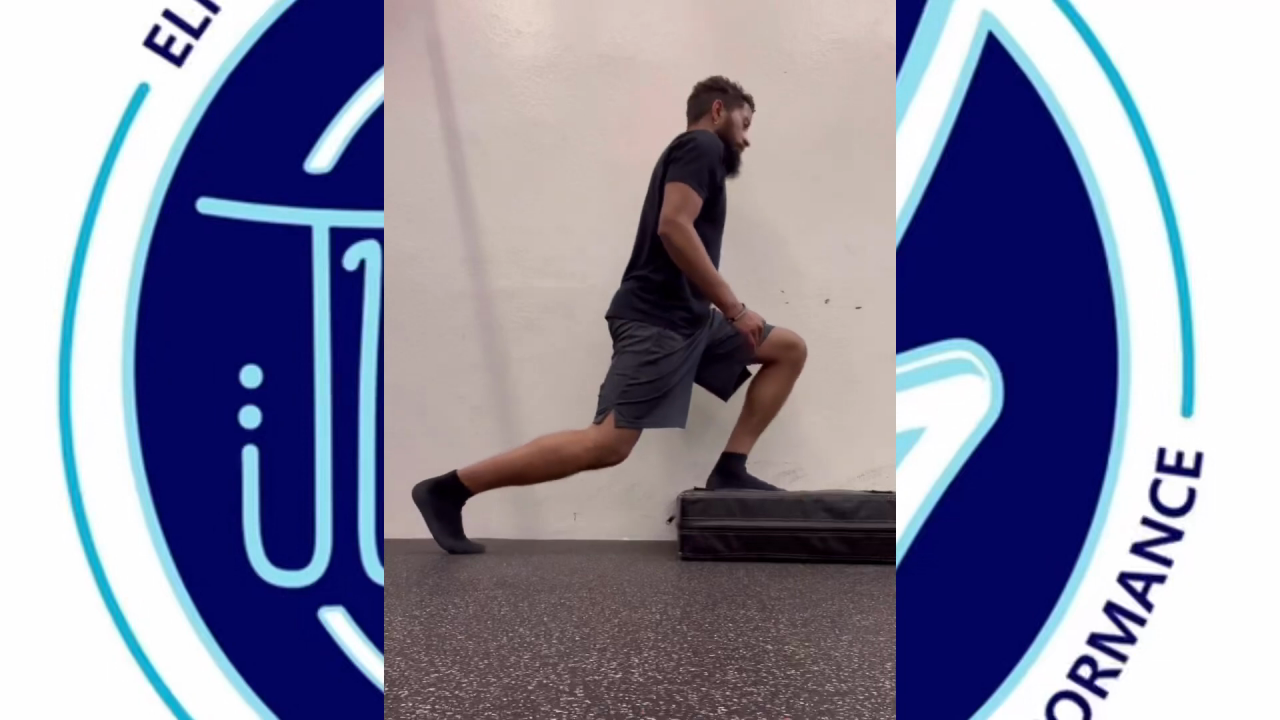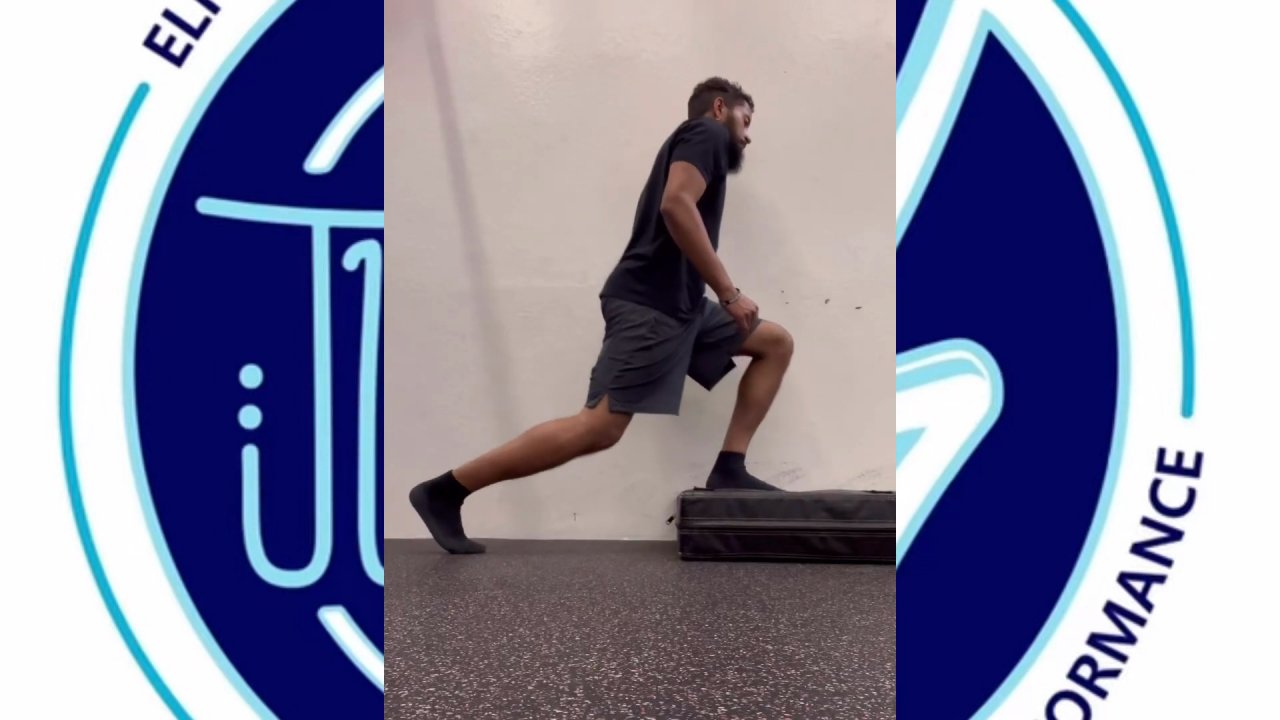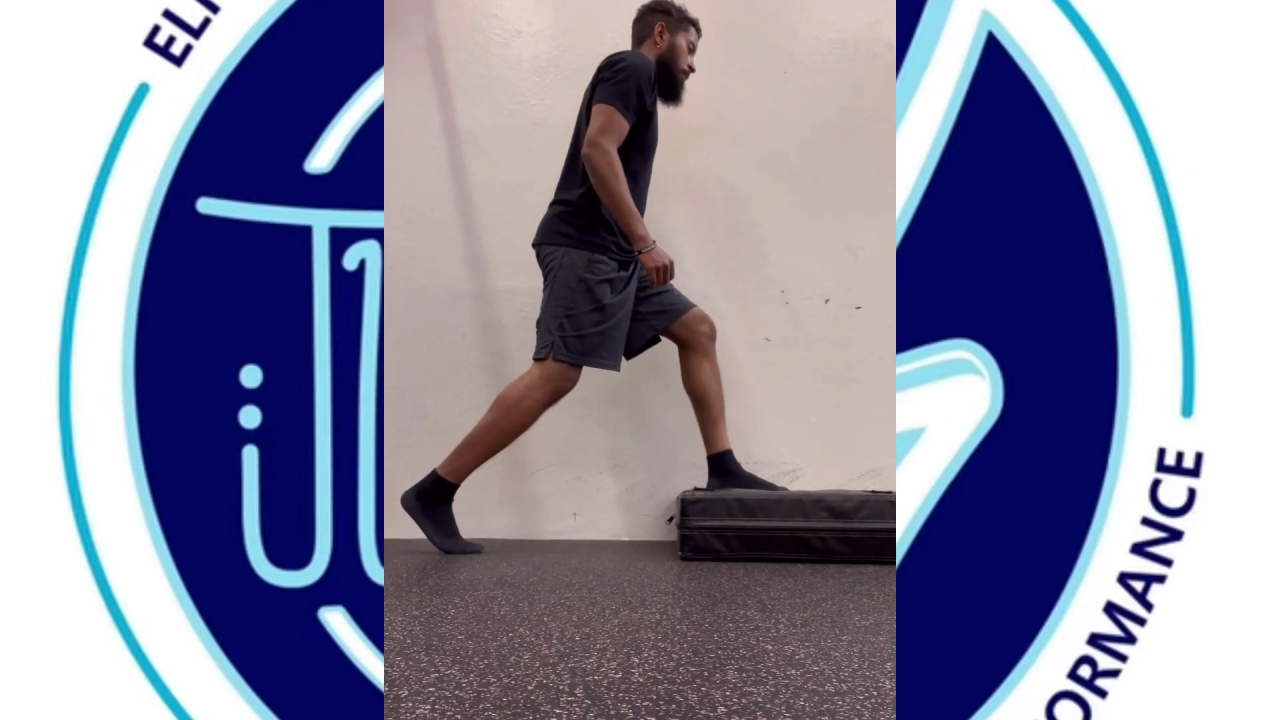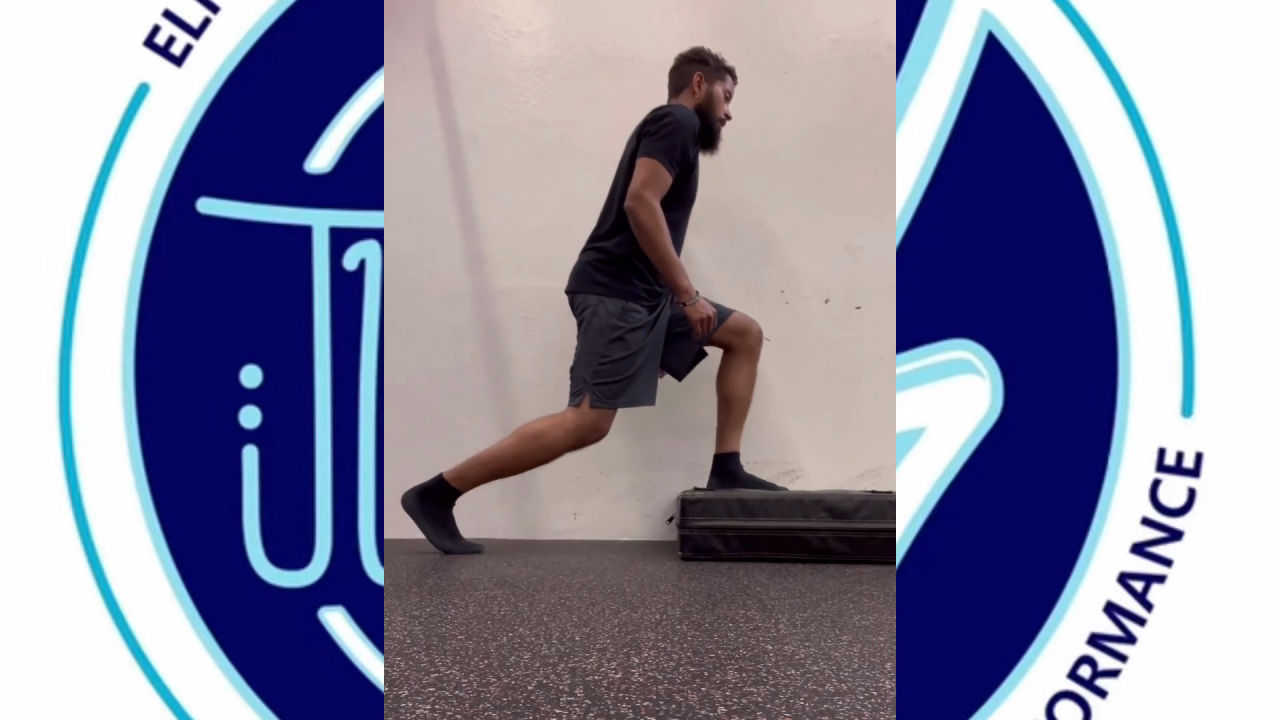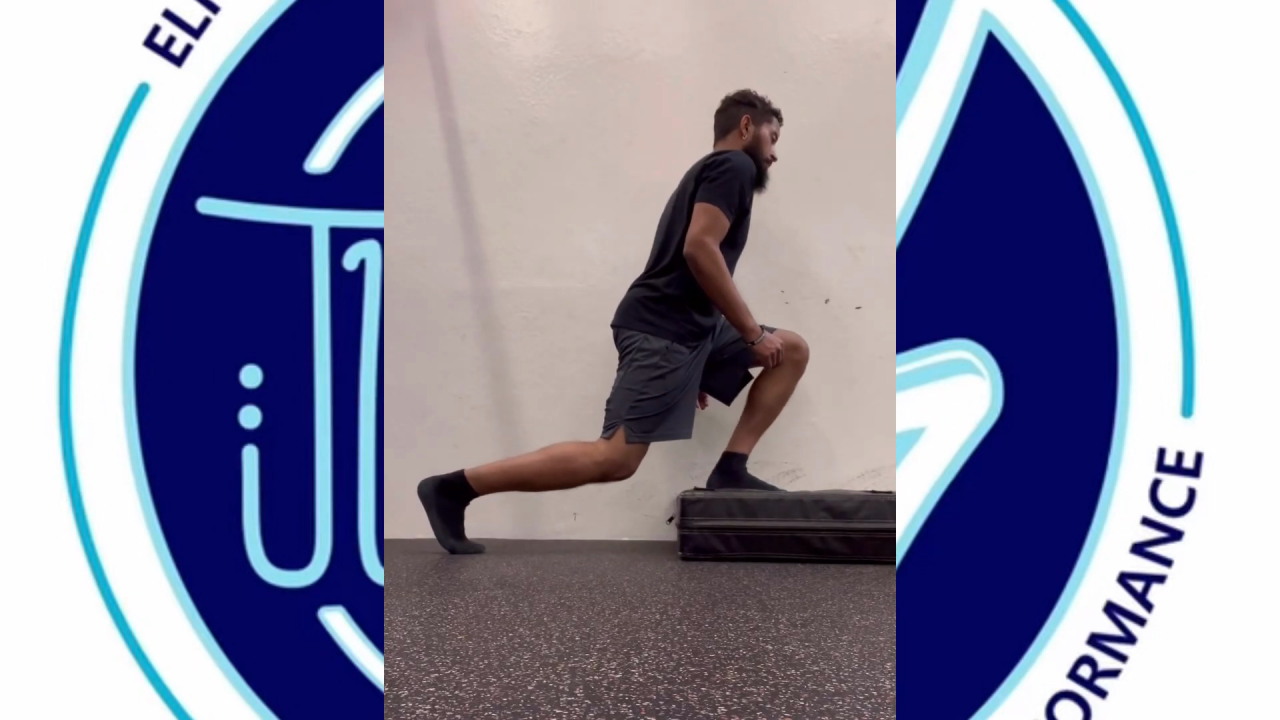
dt=1s
person 1, frame 1
left shoulder: (695, 155)
right shoulder: (701, 145)
right elbow: (674, 227)
right wrist: (734, 306)
left hip: (686, 317)
right hip: (657, 319)
left knee: (790, 349)
right knee: (607, 445)
left ankle: (731, 470)
right ankle: (447, 490)
person 1, frame 2
left shoulder: (694, 144)
right shoulder: (707, 132)
right elbow: (677, 206)
right wrist: (729, 291)
left hip: (681, 303)
right hip: (650, 302)
left knee: (777, 342)
right knee: (598, 428)
left ankle: (729, 469)
right ankle: (444, 491)
person 1, frame 3
left shoulder: (637, 81)
right shoulder: (632, 67)
right elbow: (597, 149)
right wrist: (645, 241)
left hip: (613, 253)
right hip: (584, 246)
left knee: (698, 330)
right knee: (555, 373)
left ankle: (723, 469)
right ankle: (433, 492)
person 1, frame 4
left shoulder: (671, 130)
right shoulder: (677, 120)
right elbow: (640, 203)
right wrist: (688, 293)
left hip: (643, 292)
right hip: (617, 290)
left knee: (746, 334)
right knee: (588, 423)
left ankle: (726, 470)
right ankle: (435, 494)
person 1, frame 5
left shoulder: (711, 171)
right shoulder: (734, 166)
right elbow: (700, 249)
left wrist: (695, 372)
right wrist: (754, 332)
left hip: (686, 326)
right hip: (664, 329)
left knee: (793, 350)
right knee: (615, 458)
left ankle: (731, 469)
right ankle: (453, 488)
